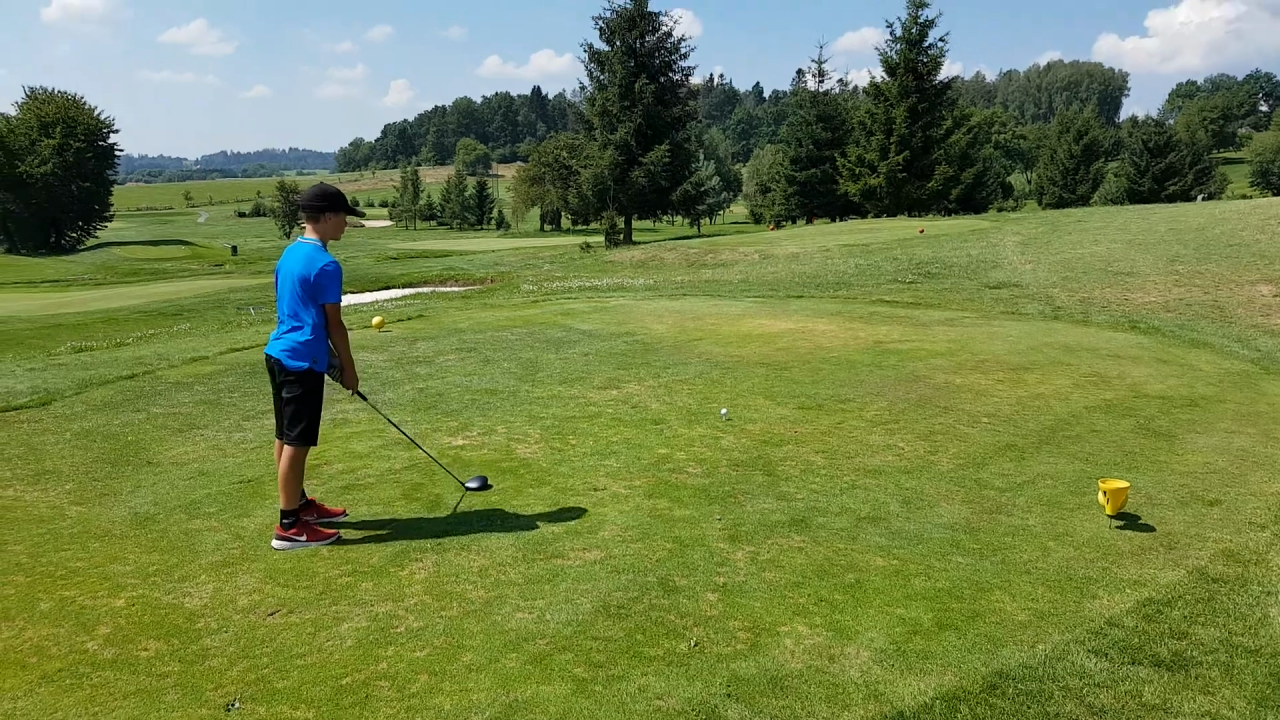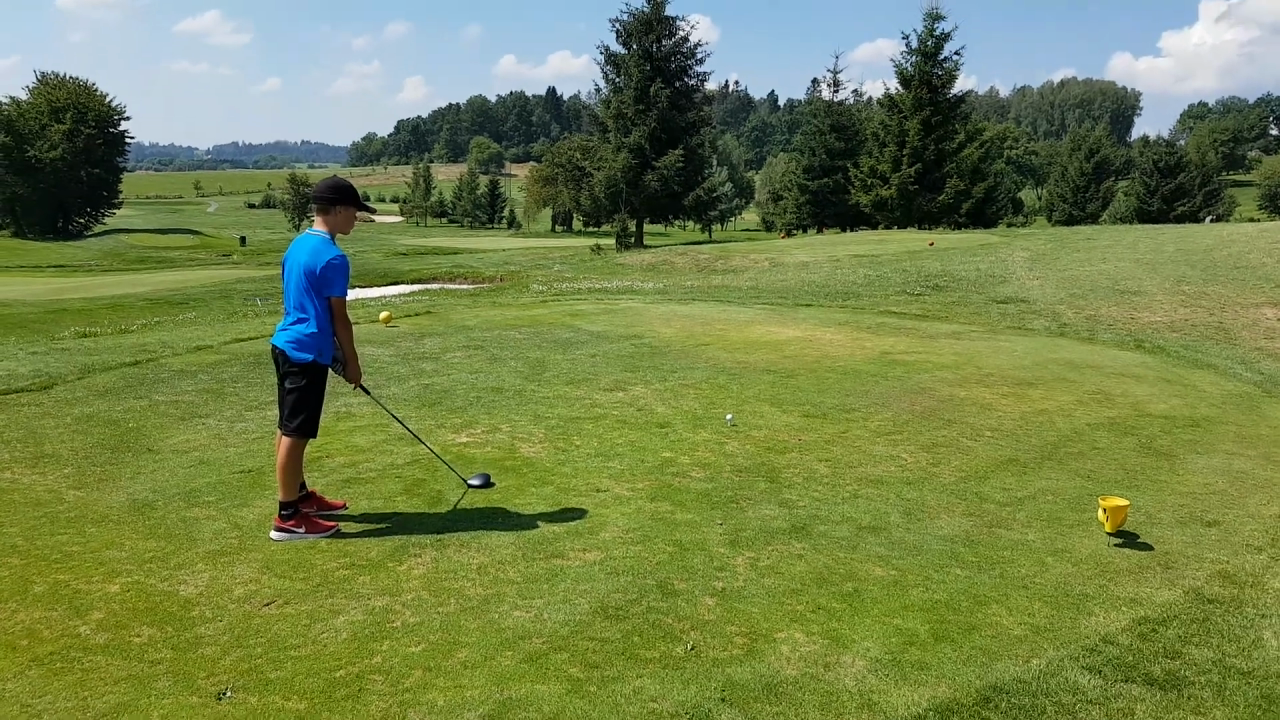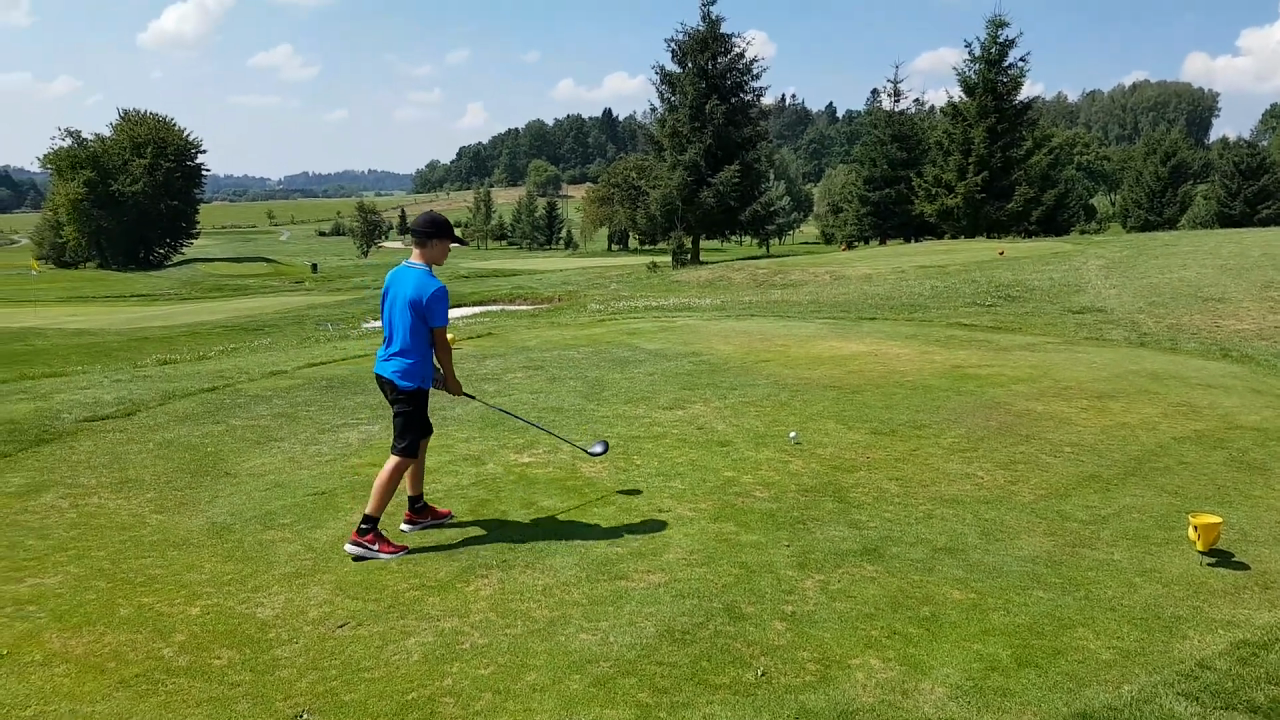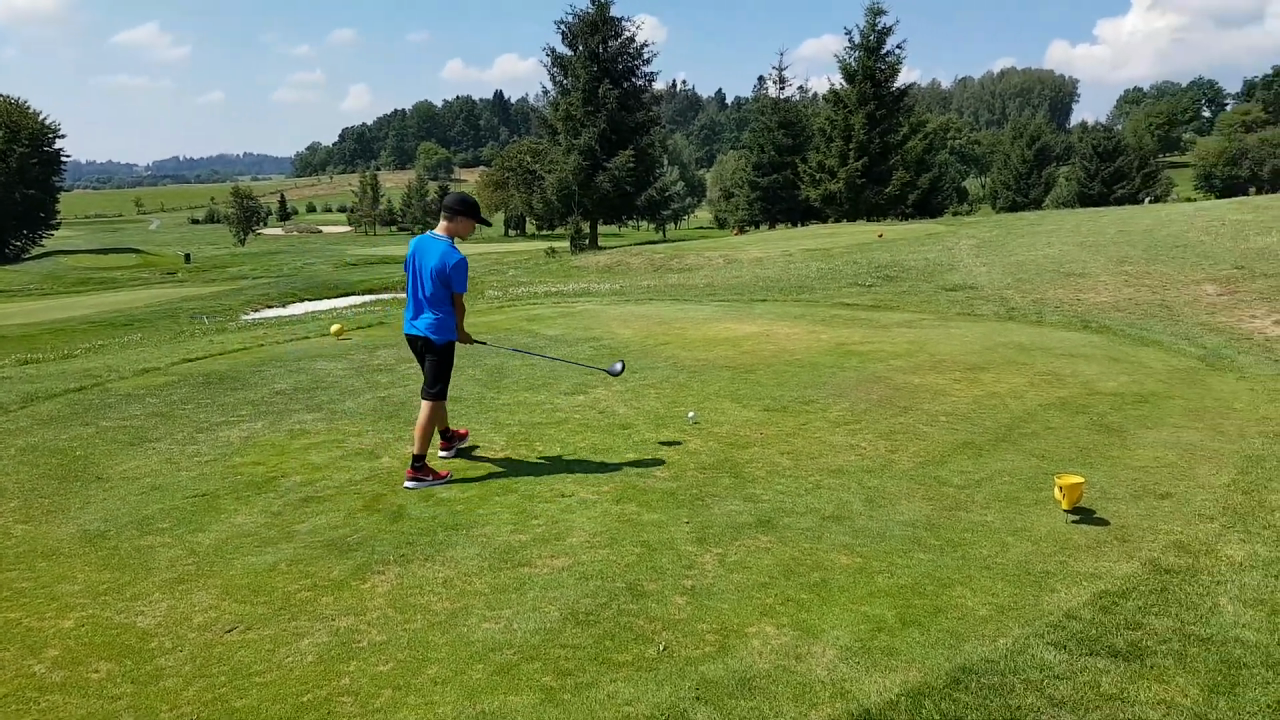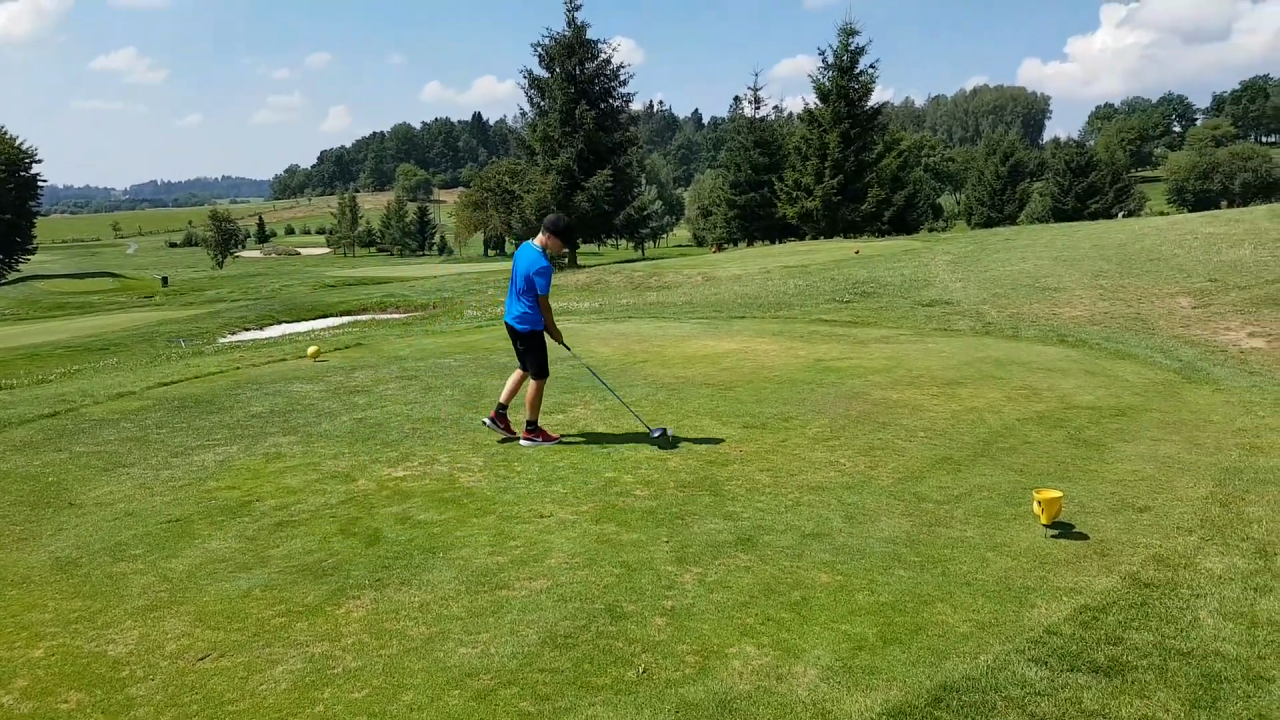
dt=1s
person 1, frame 1
left shoulder: (289, 254)
right shoulder: (325, 264)
right elbow: (333, 323)
left wrist: (328, 356)
right wrist: (348, 367)
left hip: (280, 353)
right hip: (302, 361)
left knee: (286, 437)
right knee: (297, 442)
left ankle: (300, 504)
right ankle: (289, 526)
person 1, frame 2
left shoulder: (297, 245)
right shoulder: (332, 257)
right elbow: (339, 317)
left wrist: (333, 349)
right wrist: (351, 361)
left hip: (287, 344)
right hip: (307, 353)
left knee: (288, 429)
right knee: (295, 434)
left ankle: (300, 495)
right ankle: (287, 518)
person 1, frame 3
left shoulder: (393, 276)
right shoulder: (433, 288)
right elbow: (439, 342)
left wrist: (433, 371)
right wrist: (450, 378)
left hip: (387, 370)
right hip: (409, 378)
left knee: (419, 437)
right knee: (403, 455)
left ankle: (417, 510)
right ankle: (365, 533)
person 1, frame 4
left shoulder: (416, 243)
right shoulder: (455, 259)
right elbow: (458, 303)
right wrist: (460, 331)
left hip: (413, 329)
right hip: (438, 334)
left knee: (430, 389)
right knee: (433, 398)
left ankle: (447, 438)
right ankle: (417, 469)
person 1, frame 5
left shoulder: (523, 248)
right shoulder: (541, 265)
right elbow: (543, 303)
right wrist: (553, 330)
left hip: (513, 320)
right hip: (528, 325)
left knee: (525, 370)
right knee: (538, 376)
left ankle: (499, 414)
right ankle: (531, 431)
